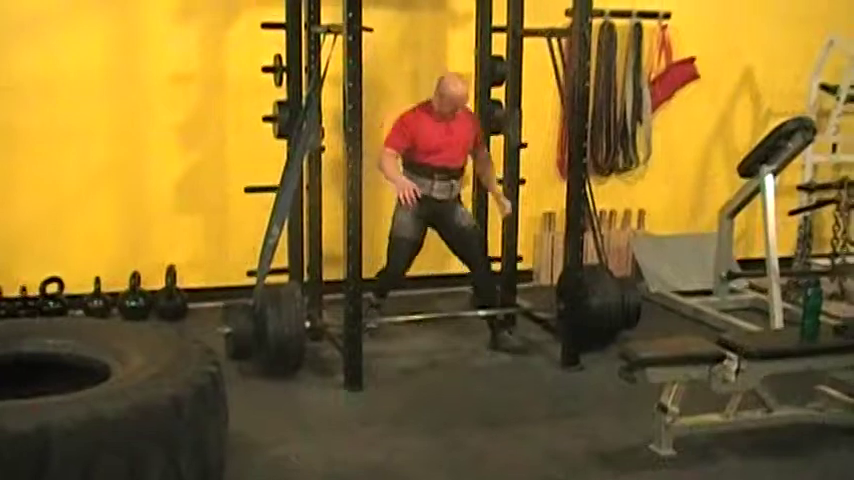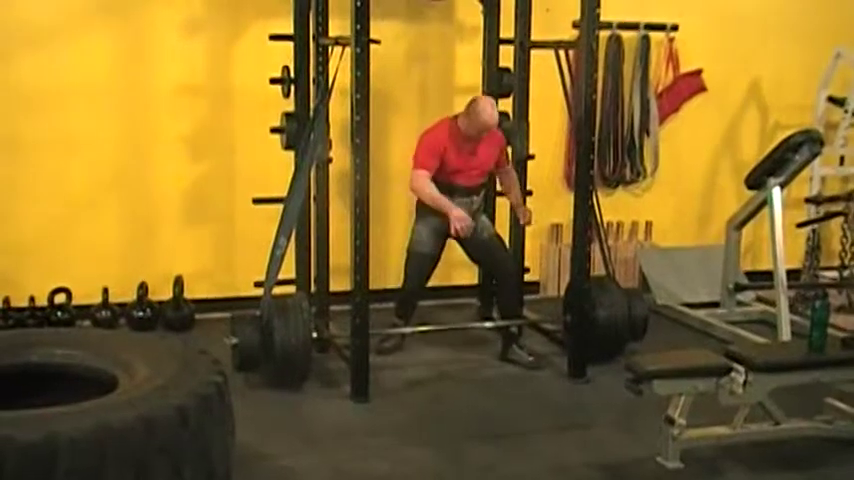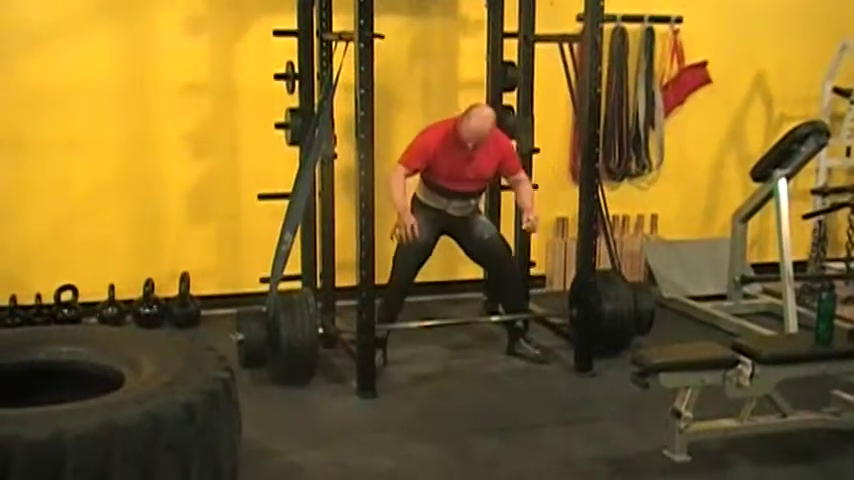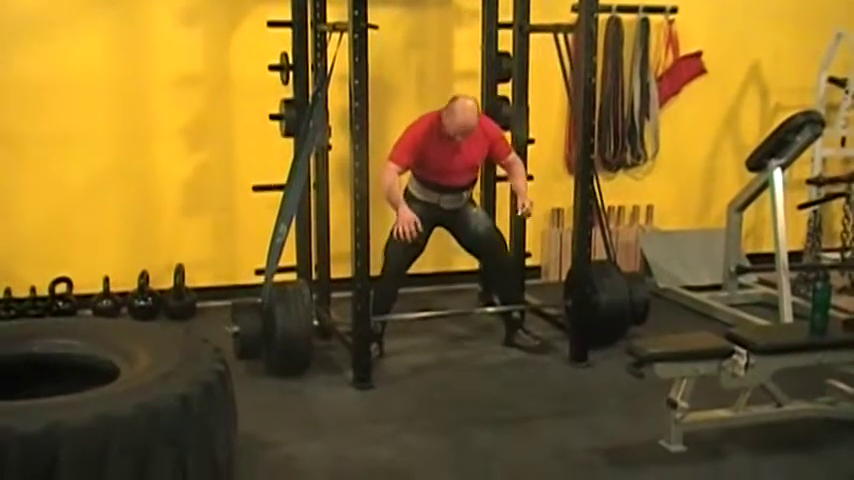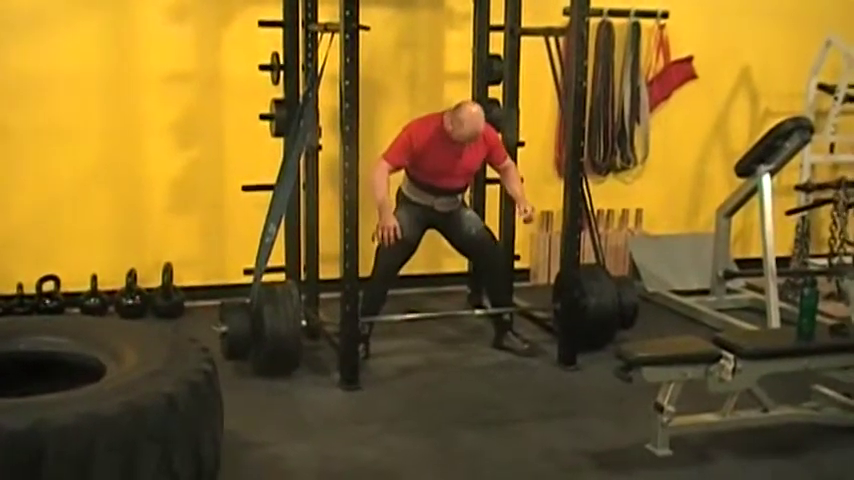
dt=0.5s
person 1, frame 1
left shoulder: (470, 121)
right shoulder: (412, 120)
left elbow: (482, 157)
right elbow: (386, 157)
left wrist: (497, 194)
right wrist: (400, 180)
left hip: (450, 201)
right hip: (415, 199)
left knee: (479, 257)
right knee: (398, 263)
left ankle: (498, 329)
right ankle: (374, 304)
person 1, frame 2
left shoulder: (496, 137)
right shoulder: (437, 135)
left elbow: (505, 171)
right elbow: (418, 181)
left wrist: (518, 205)
right wrist: (450, 209)
left hip: (471, 214)
right hip: (434, 212)
left knee: (507, 270)
right knee: (415, 276)
left ankle: (511, 342)
right ankle: (398, 329)
person 1, frame 3
left shoulder: (501, 144)
right shoulder: (434, 136)
left elbow: (519, 179)
right elbow: (398, 174)
left wrist: (528, 210)
right wrist: (403, 213)
left hip: (469, 213)
right hip: (429, 210)
left knee: (506, 267)
right knee: (403, 272)
left ankle: (518, 336)
right ankle: (378, 341)
person 1, frame 4
left shoulder: (488, 129)
right shoulder: (421, 131)
left elbow: (512, 162)
right elbow: (389, 172)
left wrist: (522, 194)
right wrist: (402, 209)
left hip: (461, 204)
right hip: (421, 203)
left knee: (500, 256)
right knee: (395, 262)
left ankle: (515, 328)
right ankle: (374, 334)
person 1, frame 5
left shoulder: (486, 135)
right shoulder: (419, 131)
left elbow: (507, 167)
right elbow: (381, 169)
left wrist: (521, 199)
right wrist: (385, 213)
left hip: (454, 207)
right hip: (414, 204)
left knee: (494, 258)
right knee: (386, 264)
left ankle: (504, 331)
right ankle: (361, 334)
